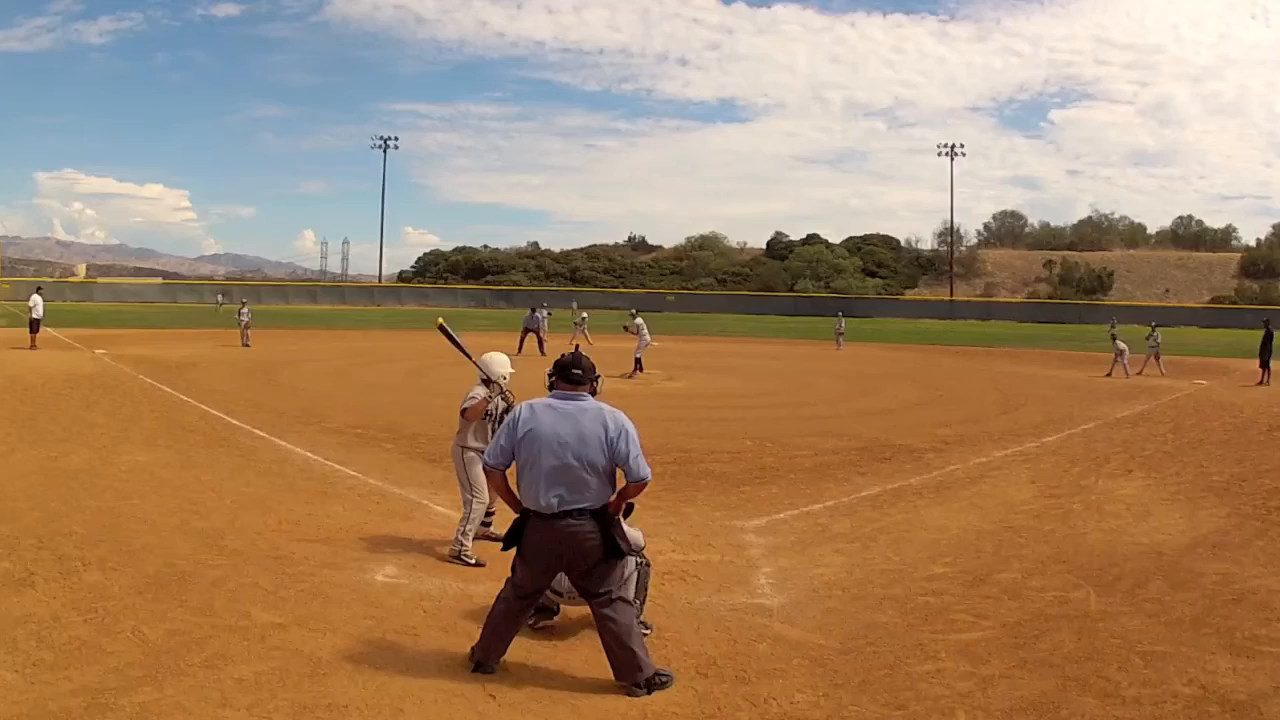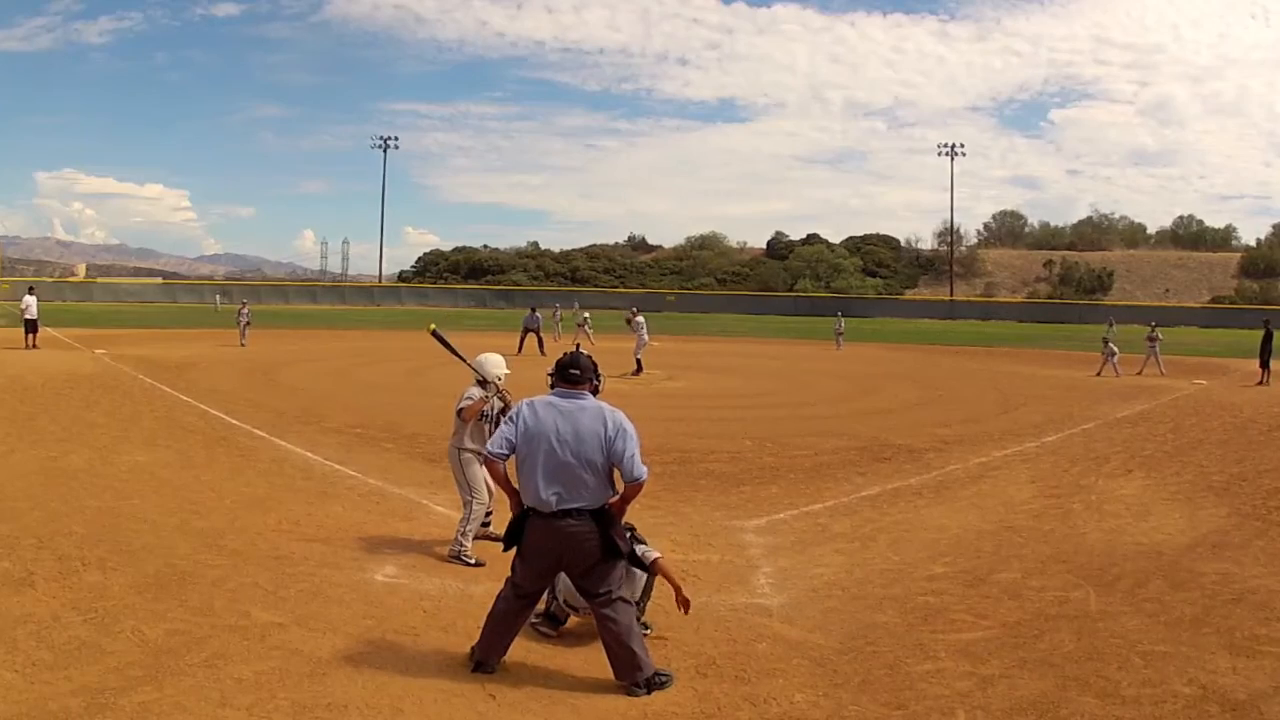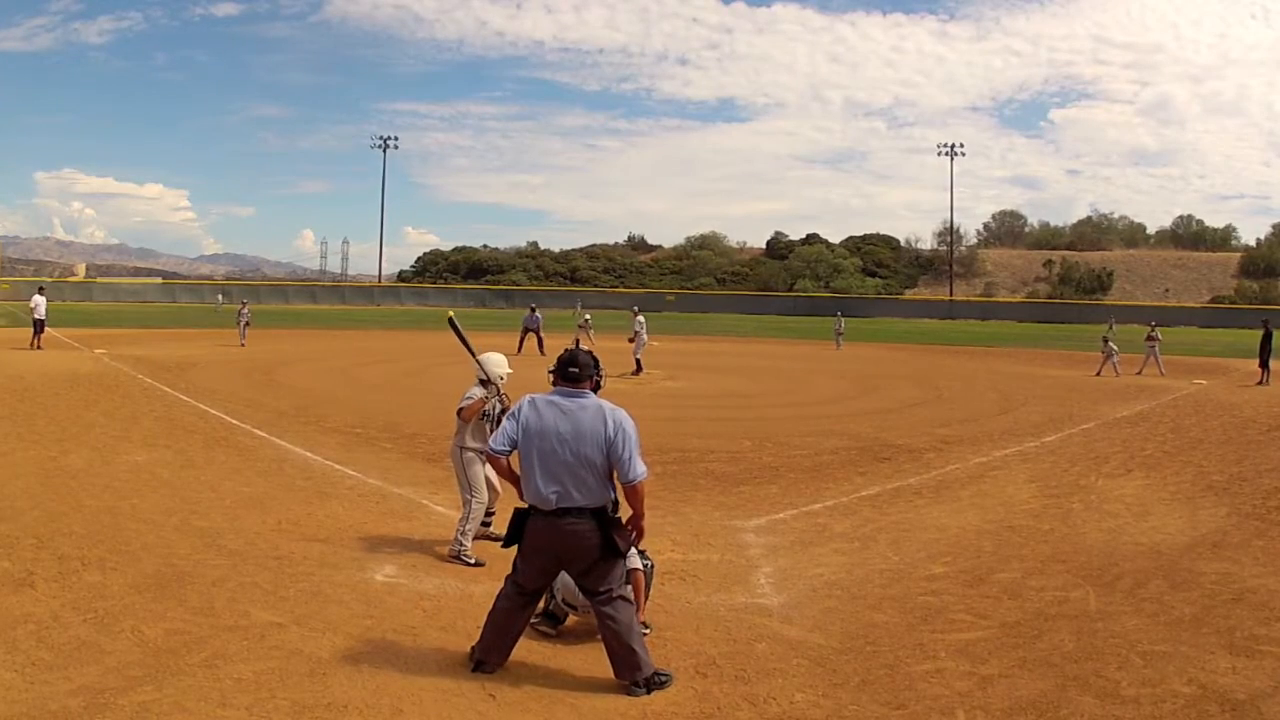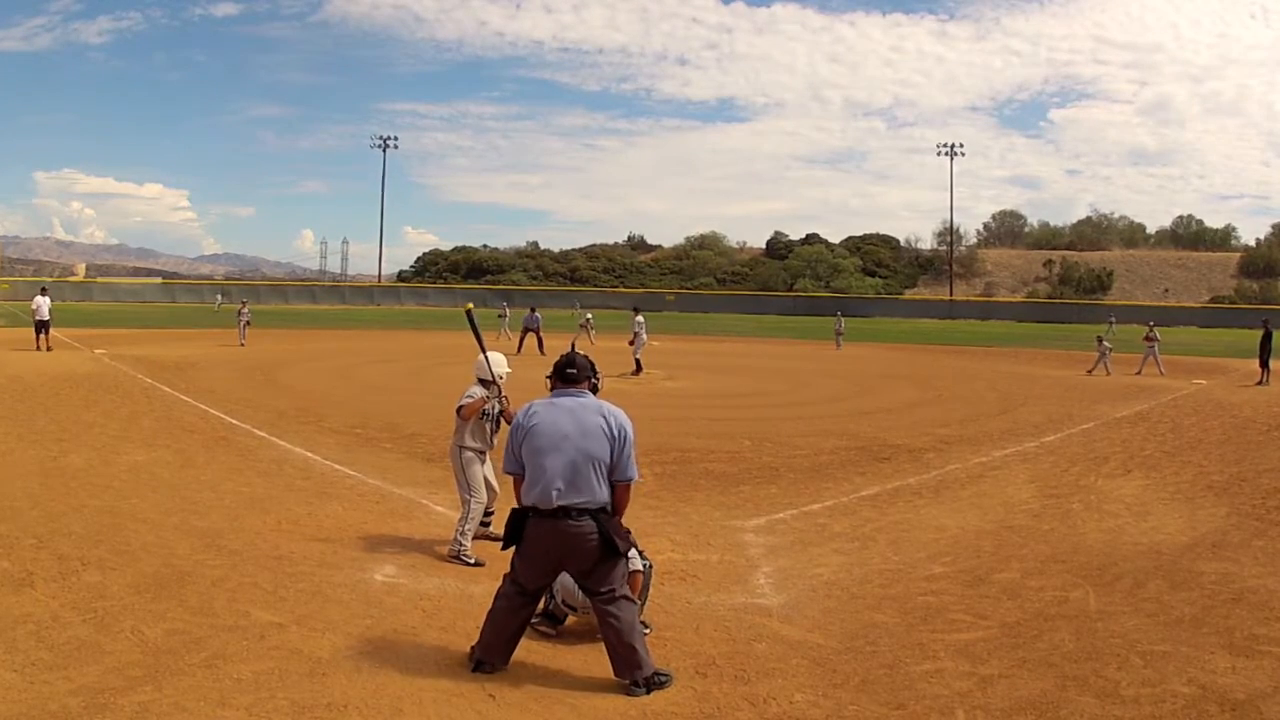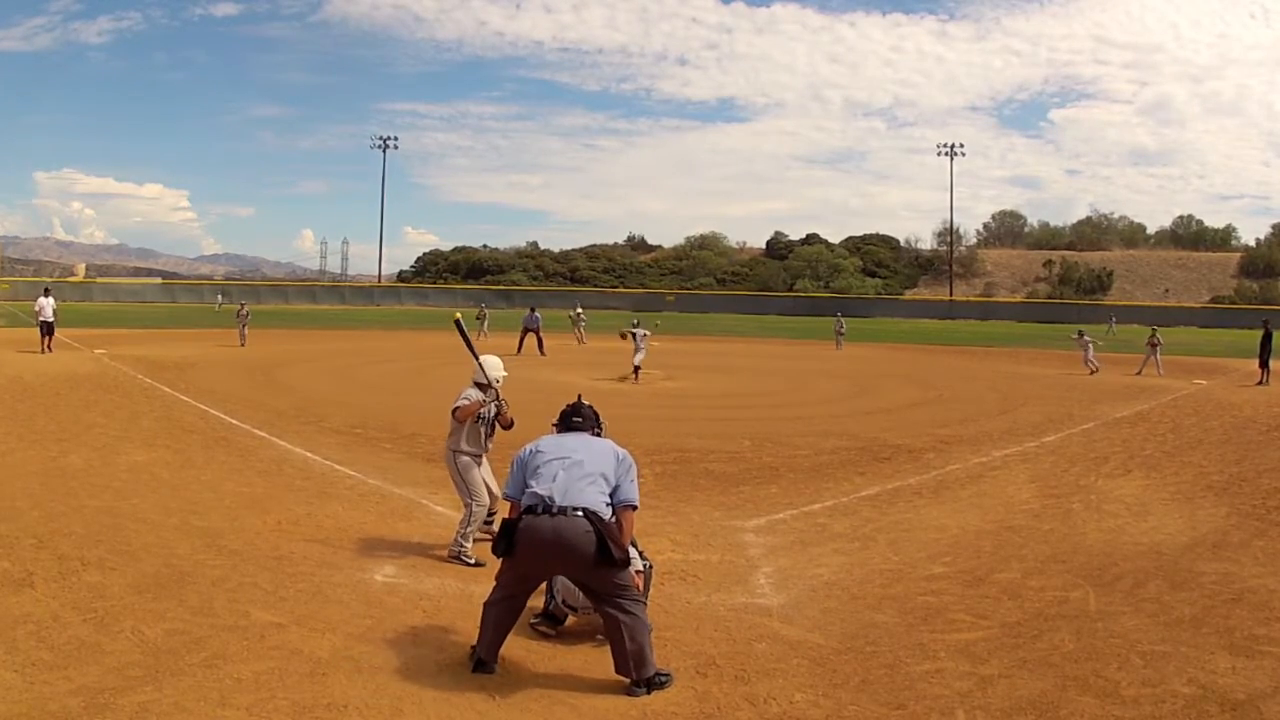
dt=1s
person 1, frame 1
left shoulder: (524, 413)
right shoulder: (612, 419)
left elbow: (492, 466)
right elbow: (640, 478)
left wrist: (517, 505)
right wrist: (618, 502)
left hip: (539, 528)
right hip: (592, 530)
left knee: (517, 594)
right knee: (611, 602)
left ankle: (484, 657)
right ankle: (640, 676)
person 1, frame 2
left shoulder: (525, 410)
right shoulder: (611, 418)
left elbow: (492, 457)
right elbow: (636, 478)
left wrist: (513, 495)
right wrist: (621, 504)
left hip: (538, 526)
right hip: (590, 529)
left knee: (517, 594)
right knee: (611, 602)
left ankle: (484, 657)
right ankle: (640, 676)
person 1, frame 3
left shoulder: (527, 408)
right shoulder: (614, 417)
left elbow: (495, 452)
right elbow: (632, 479)
left wrist: (519, 483)
right wrist: (639, 516)
left hip: (540, 525)
right hip: (591, 527)
left knee: (518, 592)
right knee: (611, 600)
left ankle: (486, 657)
right ankle: (640, 675)
person 1, frame 4
left shoulder: (527, 414)
right shoulder: (614, 417)
left elbow: (517, 479)
right elbow: (623, 485)
right wrist: (611, 526)
left hip: (539, 525)
right hip: (590, 527)
left knee: (517, 593)
right knee: (614, 600)
left ankle: (486, 658)
person 1, frame 5
left shoulder: (532, 449)
right shoulder: (617, 454)
left elbow: (516, 507)
right elbow: (624, 516)
left wrist: (512, 553)
right wrist: (620, 562)
left hip: (533, 529)
right hip: (584, 532)
left knee: (507, 591)
right knee: (625, 598)
person 2, frame 1
left shoulder: (498, 394)
right shoulder: (478, 393)
right elbow: (468, 415)
left wrist: (511, 405)
right wrist: (489, 396)
left hip: (484, 452)
right hip: (468, 452)
left knee: (492, 492)
right knee: (478, 499)
left ankle: (483, 529)
right ankle: (460, 549)
person 2, frame 2
left shoulder: (493, 395)
right shoulder: (473, 393)
right elbow: (464, 416)
left wrist: (507, 403)
right wrist: (487, 397)
left hip: (480, 453)
right hip: (465, 453)
left knee: (489, 493)
right knee: (477, 499)
left ankle: (482, 529)
right ankle: (459, 550)
person 2, frame 3
left shoulder: (495, 395)
right shoulder: (475, 393)
right elbow: (463, 415)
left wrist: (507, 407)
right wrist: (487, 398)
left hip: (482, 452)
right hip: (467, 452)
left knee: (493, 491)
right knee: (477, 499)
left ankle: (483, 529)
right ankle: (459, 549)
person 2, frame 4
left shoulder: (495, 394)
right shoulder: (475, 392)
left elbow: (512, 421)
right elbow: (463, 413)
left wrist: (505, 408)
right wrist: (487, 397)
left hip: (481, 452)
right hip: (466, 452)
left knee: (492, 492)
right knee: (476, 499)
left ankle: (482, 529)
right ankle: (458, 549)
person 2, frame 5
left shoulder: (491, 399)
right shoulder: (470, 396)
left elbow: (507, 426)
right elbow: (458, 416)
left wrist: (503, 412)
right wrist: (485, 401)
left hip: (478, 455)
right hip: (461, 456)
left knee: (493, 495)
right knee: (478, 502)
left ankle: (486, 525)
right ankle: (459, 550)
